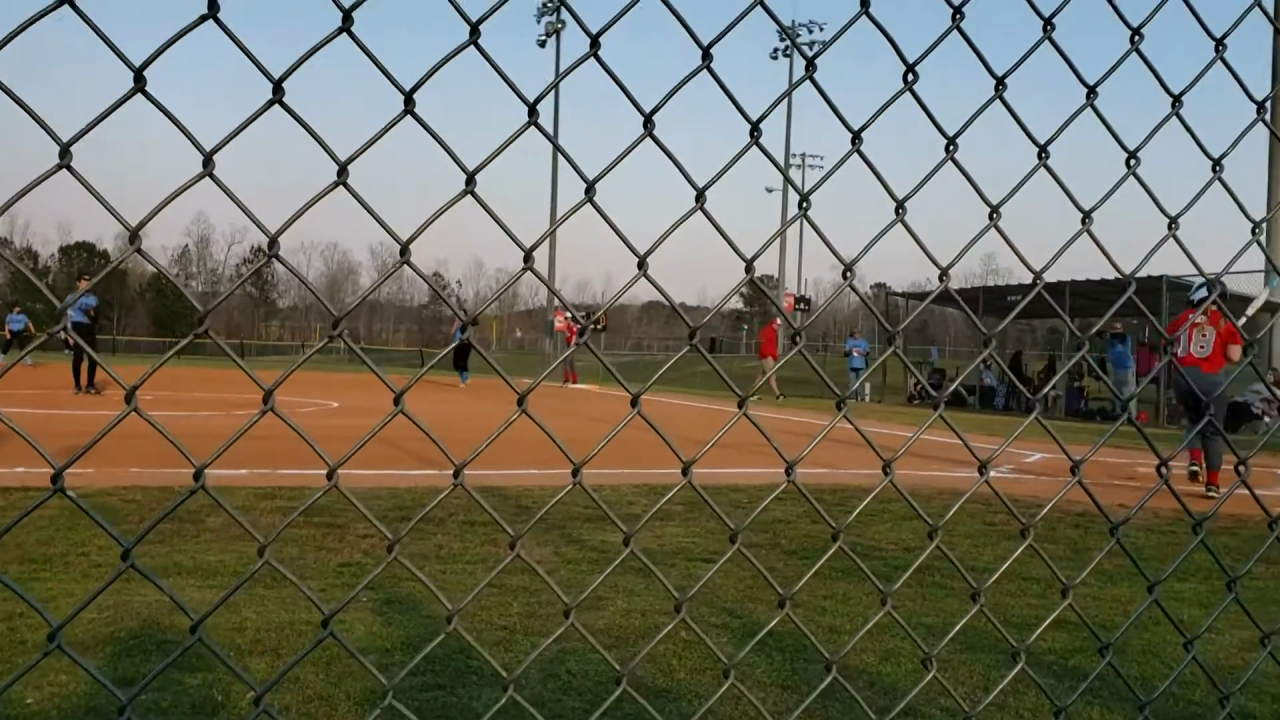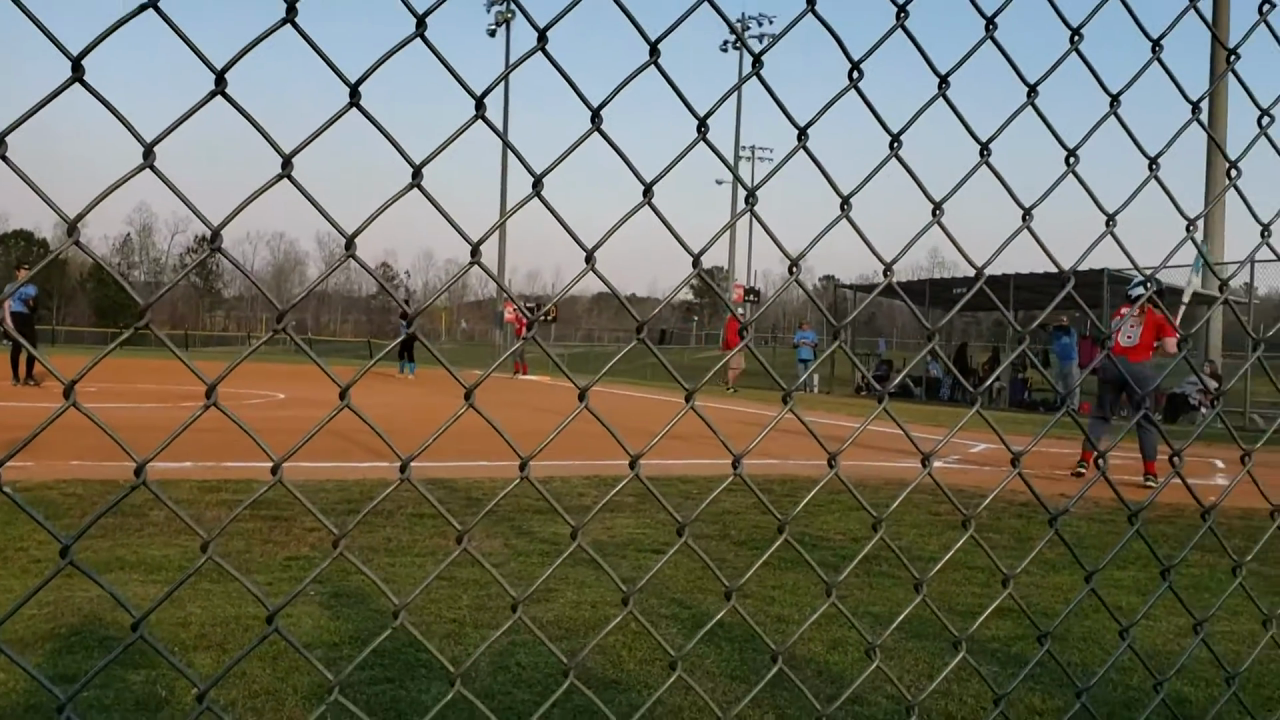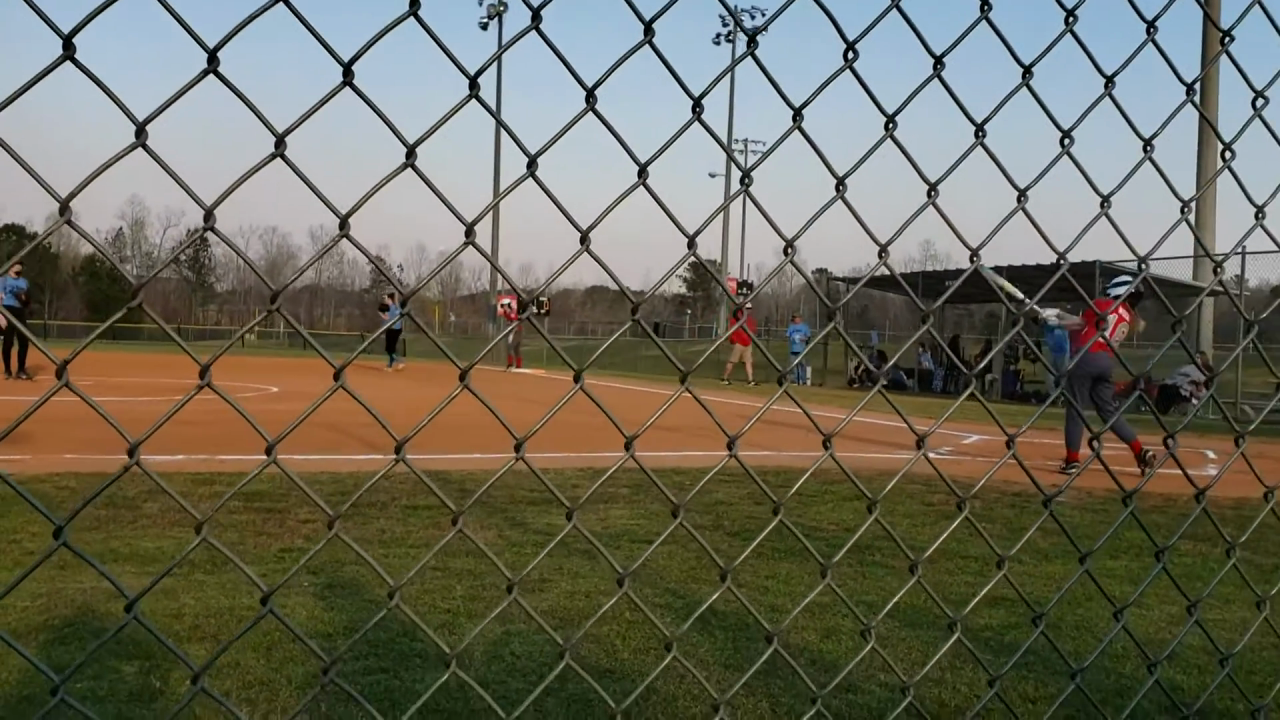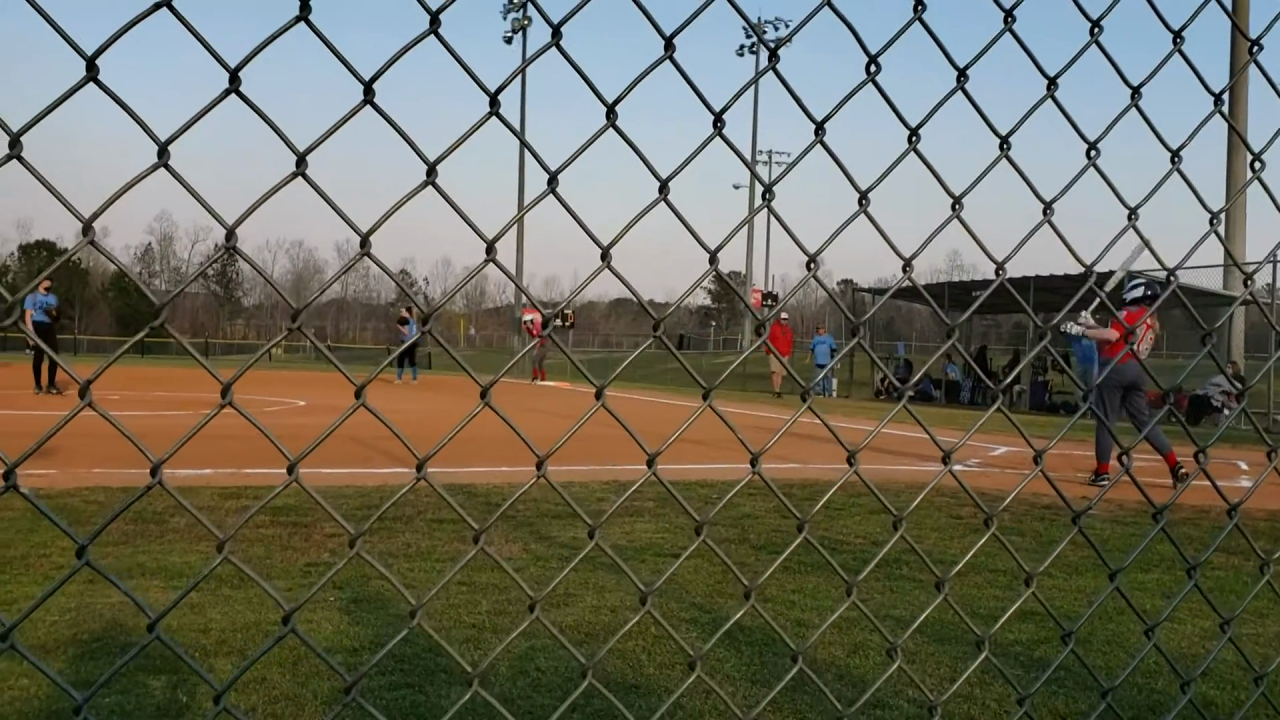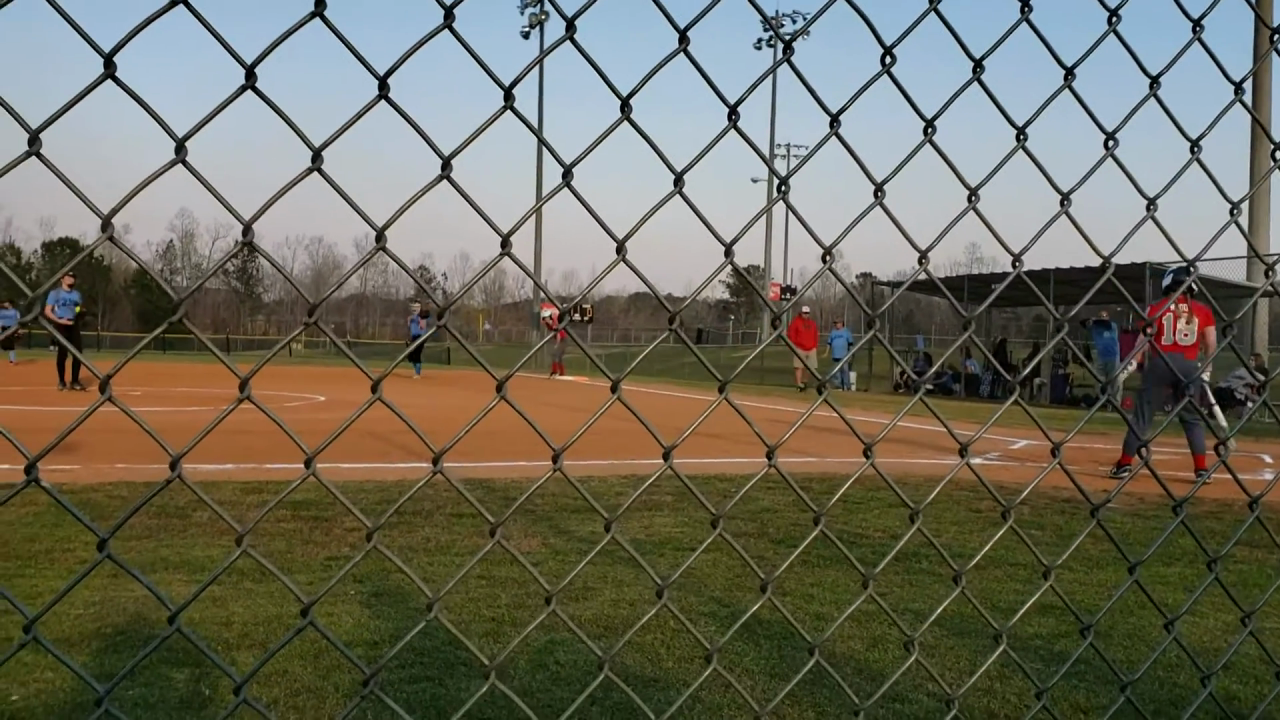
dt=0.4s
person 1, frame 1
left shoulder: (1183, 318)
right shoulder: (1227, 322)
right elbow: (1234, 357)
right wrist: (1217, 348)
left hip: (1182, 377)
right hip: (1211, 379)
left knee: (1194, 421)
right knee: (1213, 431)
left ankle: (1194, 461)
right ankle: (1212, 484)
person 1, frame 2
left shoulder: (1119, 312)
right shoulder: (1159, 317)
right elbow: (1171, 349)
right wrist: (1172, 333)
left hip: (1110, 365)
right hip: (1138, 369)
left knee: (1101, 415)
right knee: (1145, 420)
left ankle: (1084, 462)
right ankle: (1150, 473)
person 1, frame 3
left shoulder: (1105, 305)
right shoulder: (1129, 318)
left elbow: (1081, 323)
left wrist: (1057, 317)
right wrist: (1059, 317)
left hip: (1086, 359)
right hip: (1106, 363)
left knee: (1075, 409)
right knee: (1110, 411)
left ankle: (1072, 461)
right ankle: (1141, 452)
person 1, frame 4
left shoulder: (1130, 313)
right shoulder: (1152, 320)
left elbow: (1111, 336)
left wrist: (1081, 330)
right wrist: (1091, 322)
left hip: (1115, 369)
right hip: (1137, 371)
left knee: (1105, 420)
right knee: (1145, 420)
left ankle: (1102, 472)
right ankle: (1175, 465)
person 1, frame 5
left shoulder: (1157, 308)
right shoulder: (1202, 309)
left elbow: (1145, 338)
right elbow: (1211, 341)
right wrist: (1206, 365)
left hip: (1160, 364)
right hip: (1190, 366)
left knee: (1142, 415)
right knee: (1192, 418)
left ankle: (1124, 464)
right ankle: (1201, 469)
